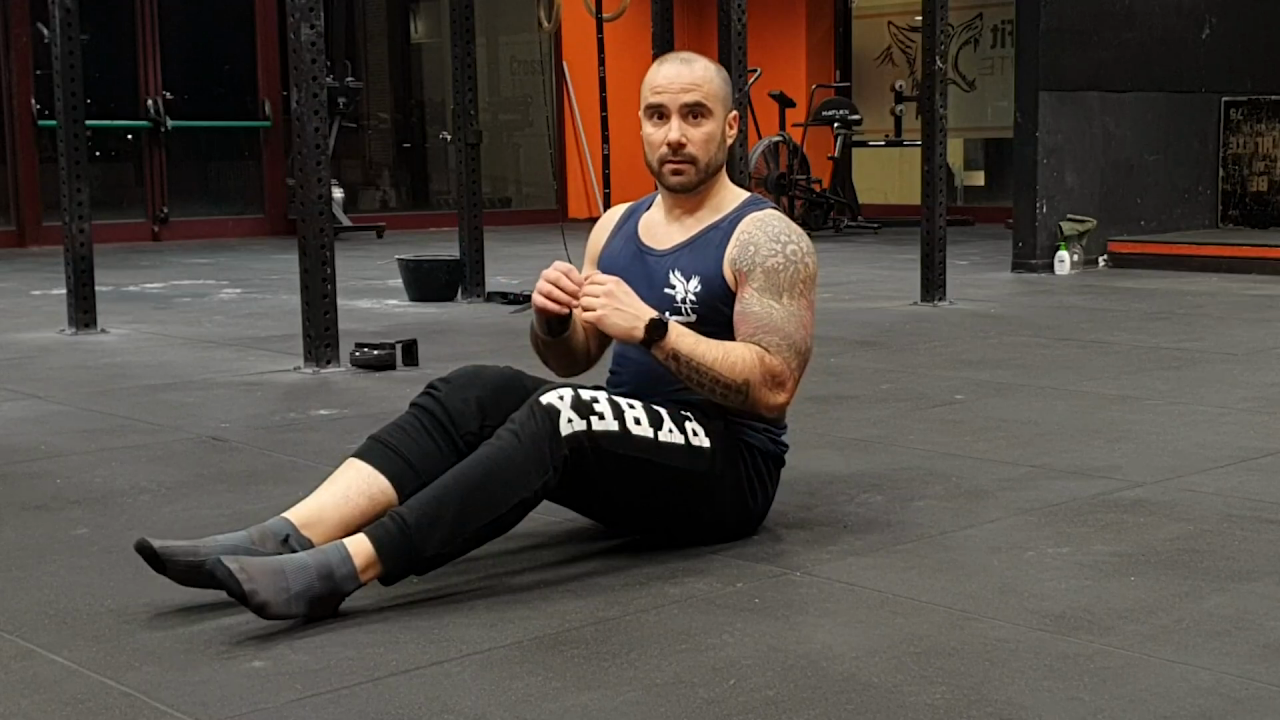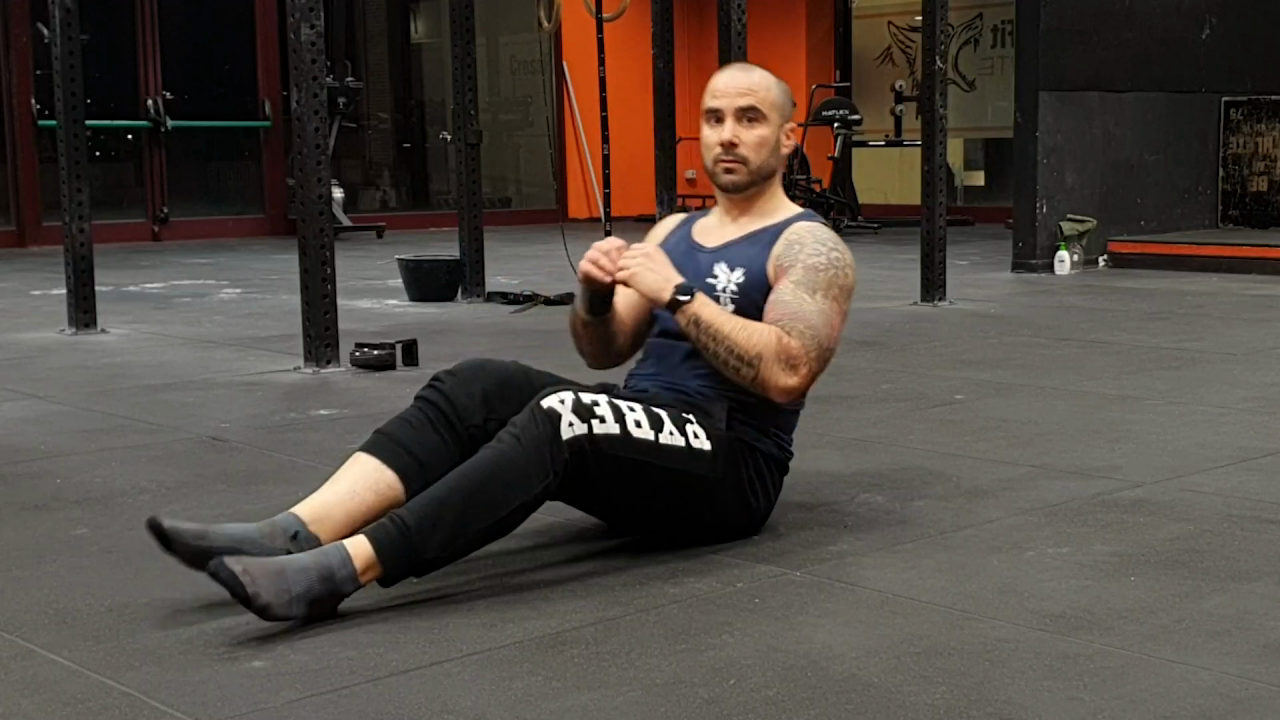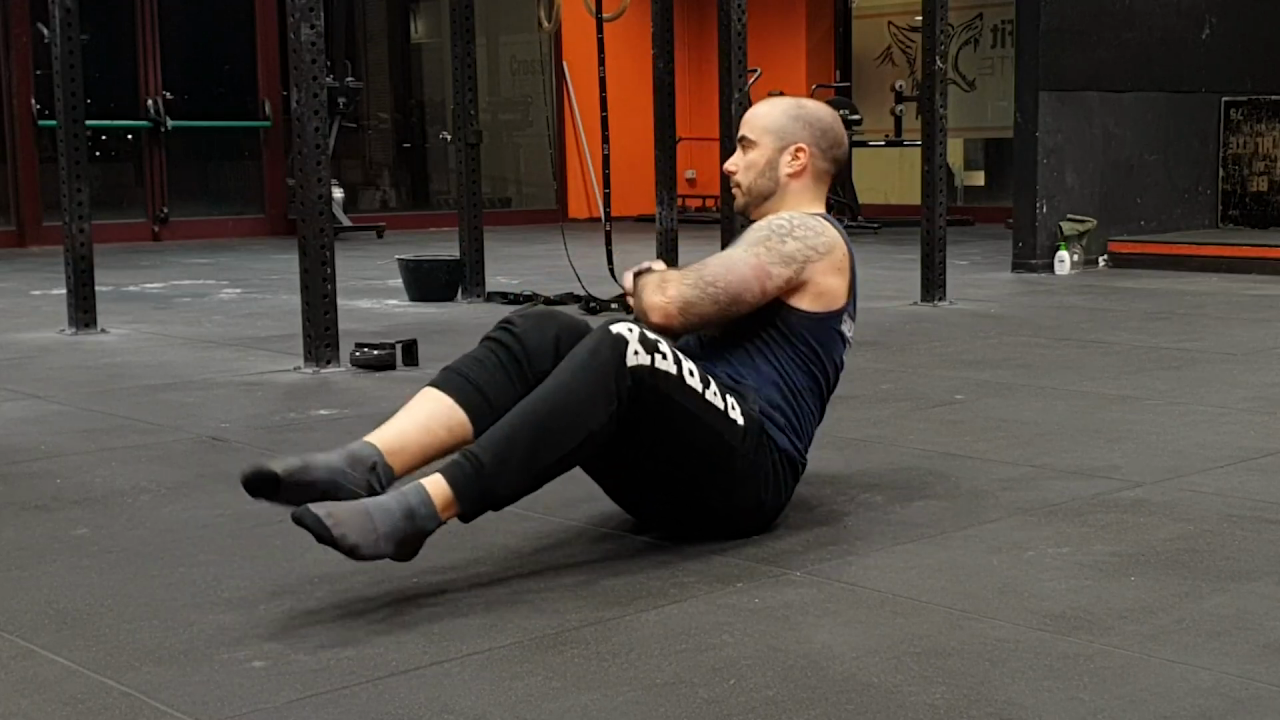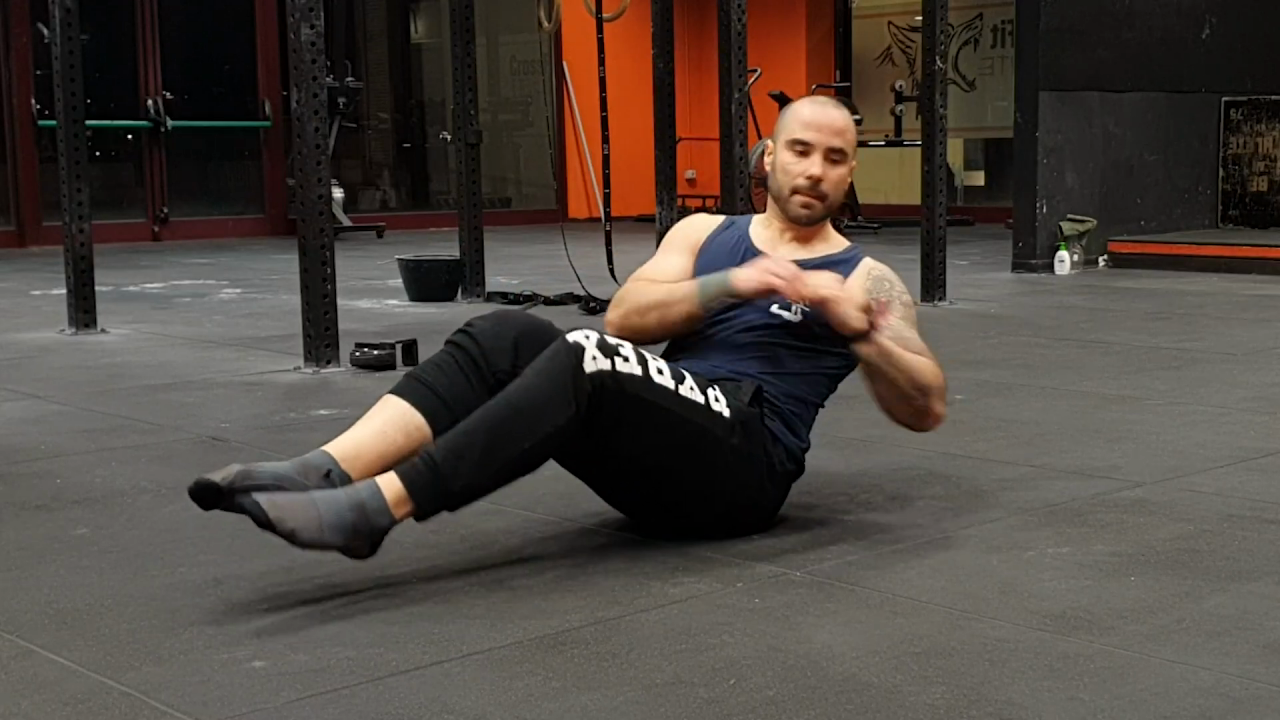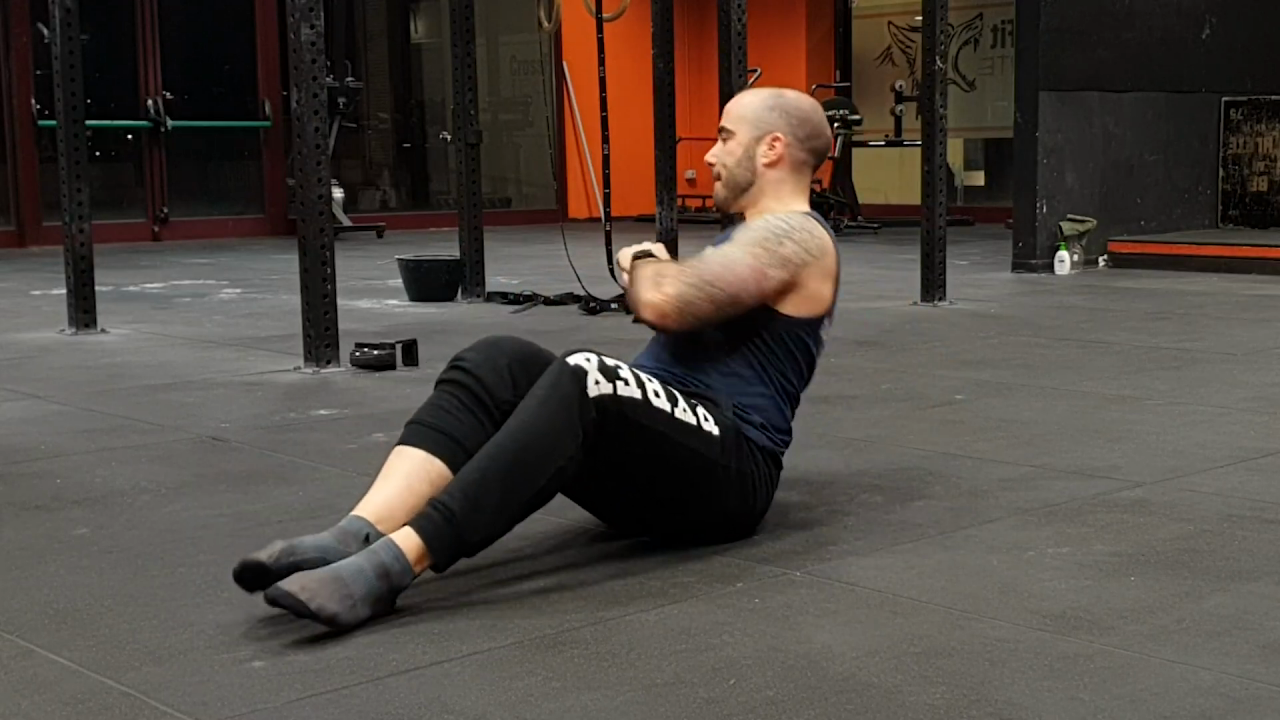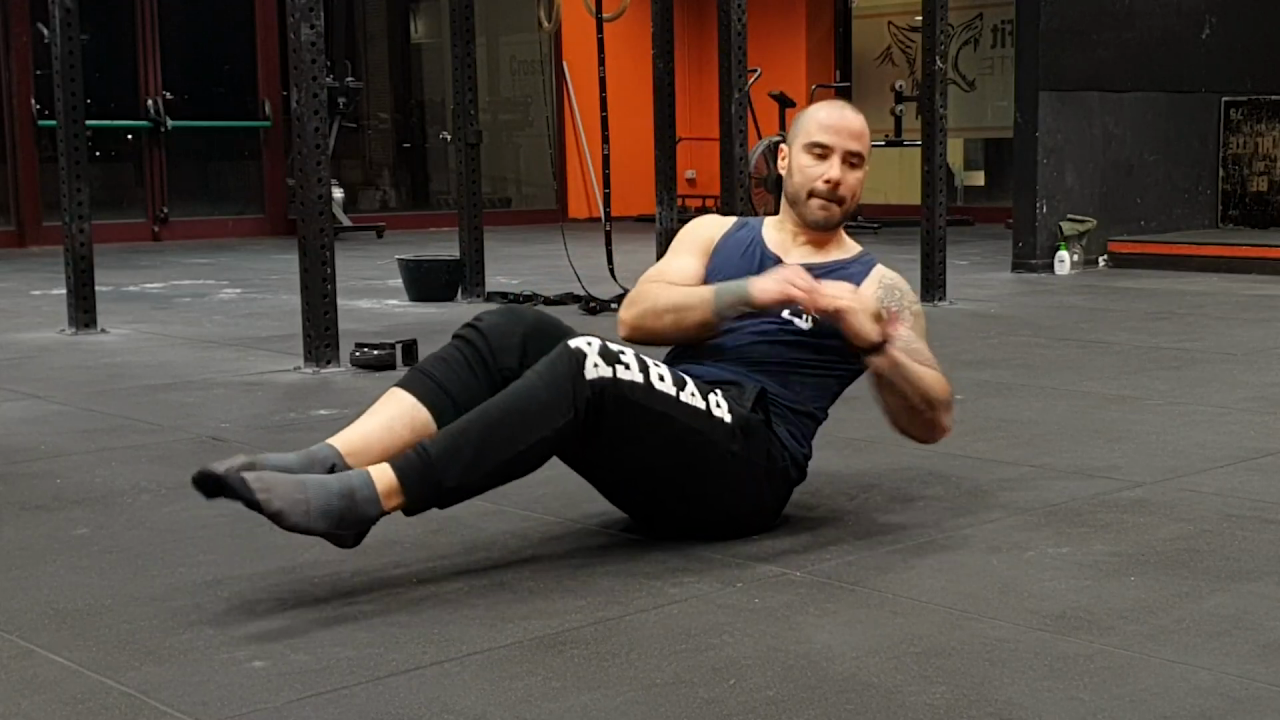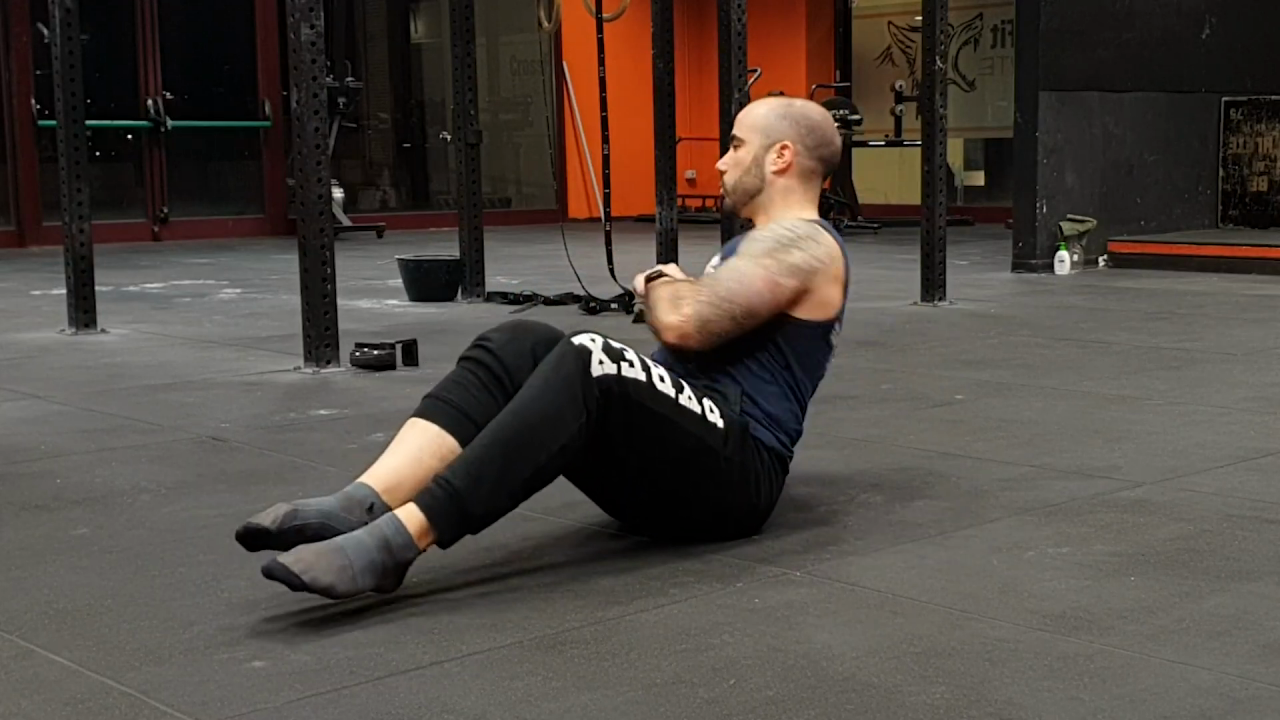
dt=0.7s
person 1, frame 1
left shoulder: (766, 239)
right shoulder: (617, 225)
left elbow: (773, 388)
right elbow: (570, 361)
left wrist: (648, 327)
right wrist: (551, 315)
left hip: (726, 472)
right hip: (627, 452)
left knee: (561, 417)
right knee: (477, 393)
left ankle: (342, 568)
right ankle: (284, 540)
person 1, frame 2
left shoulder: (810, 248)
right shoulder: (673, 232)
left elbow: (785, 375)
right elbow: (604, 351)
left wrist: (676, 294)
right wrist: (596, 293)
left hip: (729, 470)
right hip: (642, 437)
left knee: (562, 419)
right knee: (482, 387)
left ankle: (340, 570)
right ankle: (291, 535)
person 1, frame 3
left shoulder: (806, 237)
right shoulder: (776, 250)
left elbow: (671, 308)
left wrist: (644, 281)
right wrist: (653, 296)
left hip: (743, 472)
right hip: (669, 458)
left knee: (624, 348)
right knee: (542, 333)
left ankle: (419, 508)
right ankle: (361, 468)
person 1, frame 4
left shoulder: (866, 279)
right shoulder: (704, 233)
left elbow: (925, 407)
right elbow: (625, 317)
left wrist: (860, 327)
right wrist: (735, 284)
left hip: (739, 463)
right hip: (650, 447)
left knee: (585, 357)
right knee: (506, 337)
left ankle: (374, 508)
right ankle: (323, 473)
person 1, frame 5
left shoulder: (793, 238)
right shoulder: (758, 245)
left elbow: (664, 303)
left wrist: (645, 262)
right wrist: (648, 276)
left hip: (725, 472)
right hip: (643, 452)
left knee: (586, 379)
right knee: (499, 362)
left ankle: (393, 562)
right ankle: (356, 534)
person 1, frame 6
left shoulder: (878, 287)
right shoulder: (717, 235)
left elbow: (931, 420)
right elbow: (637, 320)
left wrist: (872, 337)
right wrist: (752, 294)
left hip: (743, 465)
right hip: (659, 444)
left knee: (589, 367)
right knee: (515, 332)
left ankle: (363, 497)
right ankle: (328, 464)
person 1, frame 7
left shoulder: (797, 244)
right shoulder: (768, 247)
left elbow: (684, 324)
left wrist: (662, 284)
right wrist: (671, 292)
left hip: (730, 469)
right hip: (659, 454)
left knee: (590, 361)
right knee: (521, 345)
left ankle: (396, 539)
right ankle: (361, 505)
